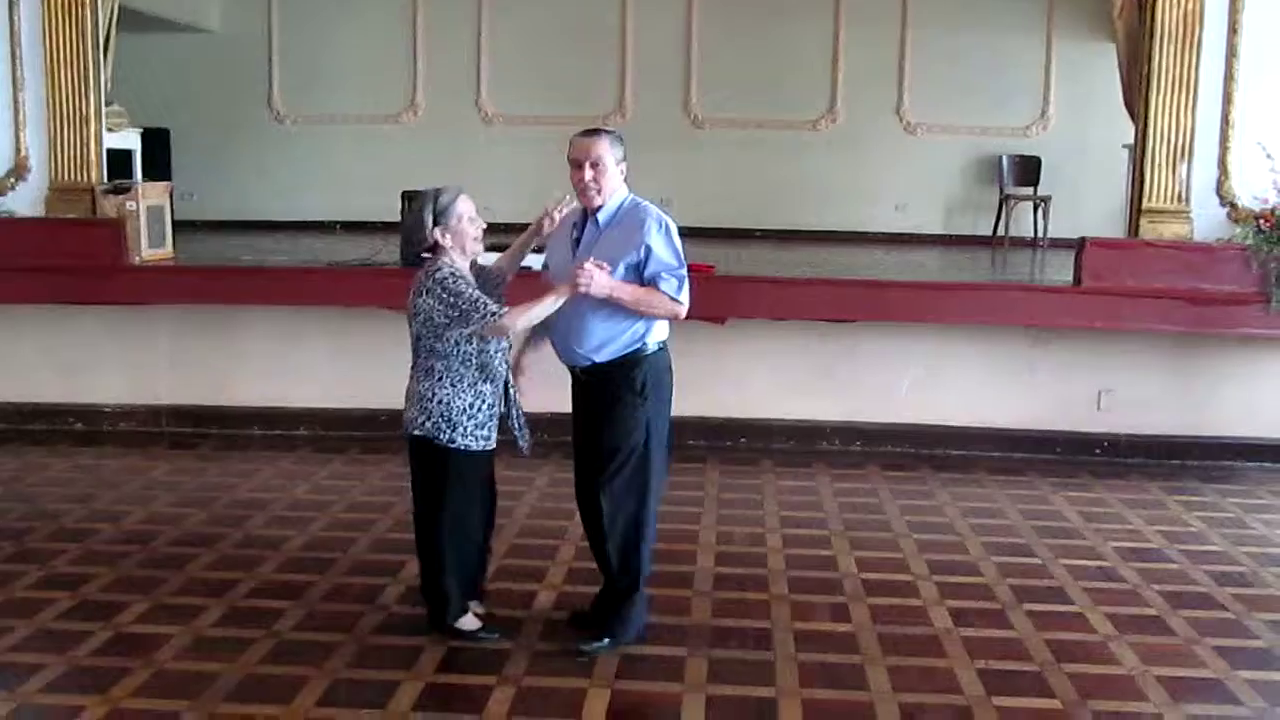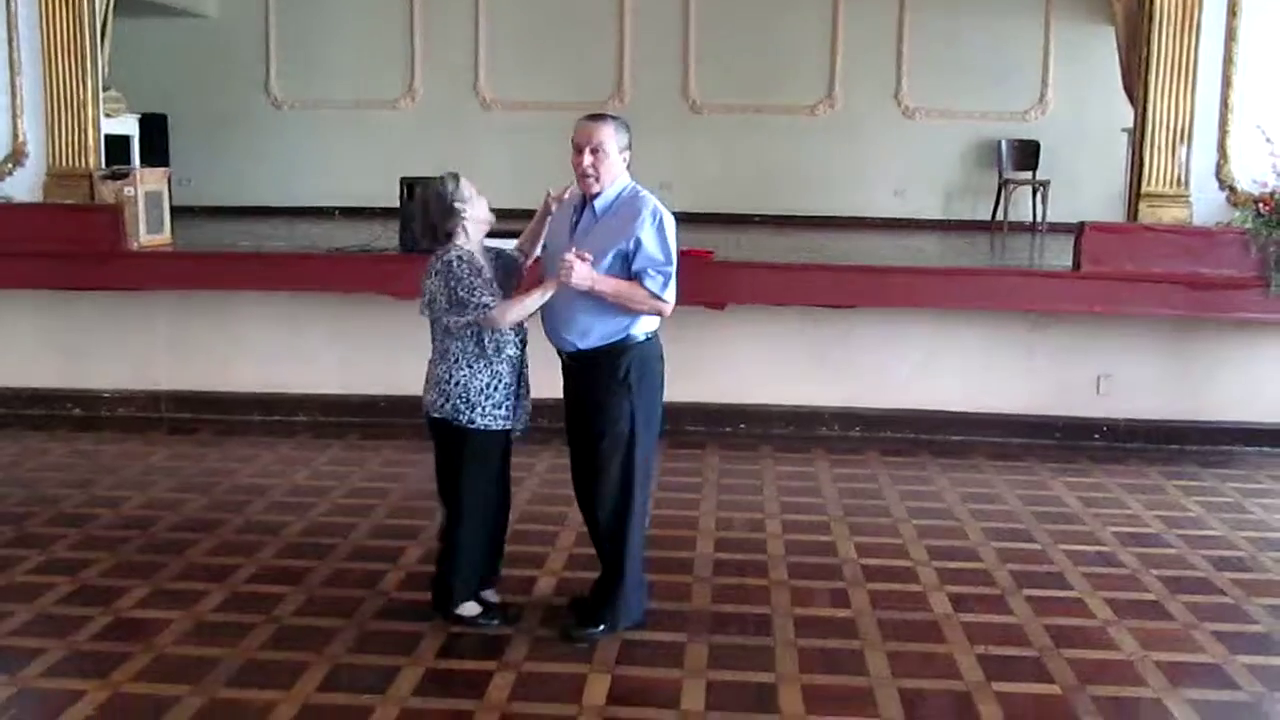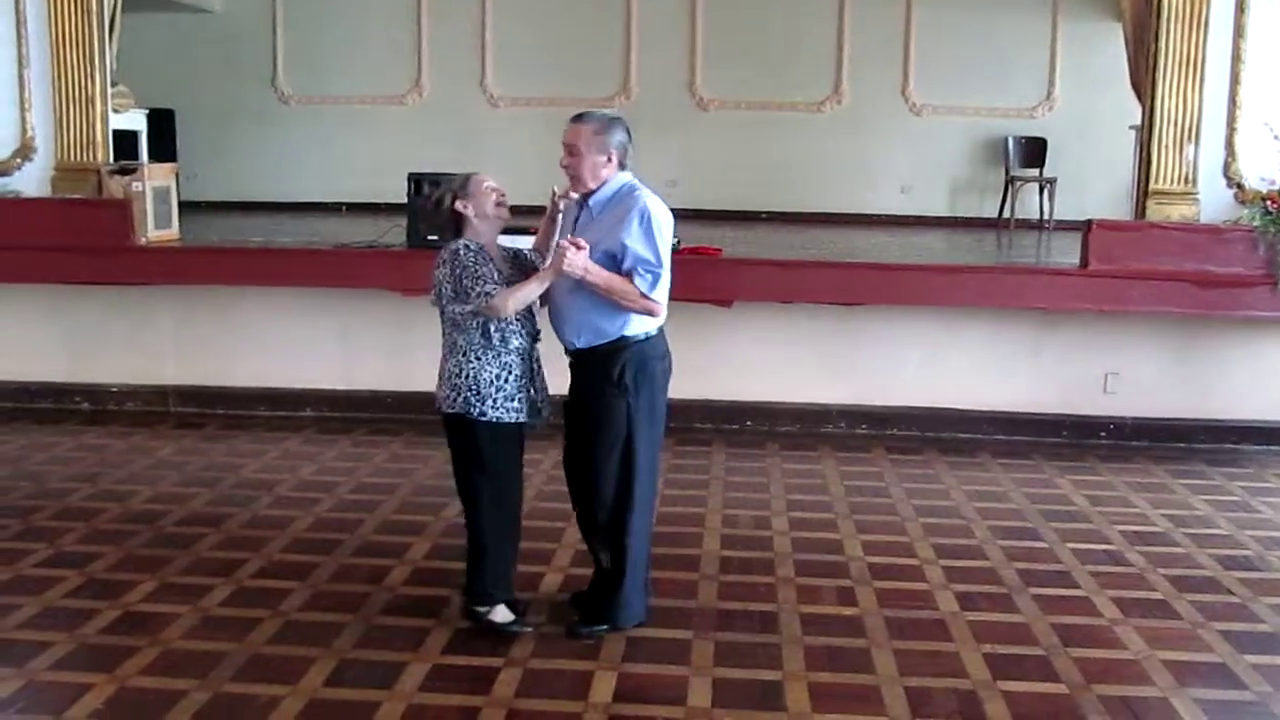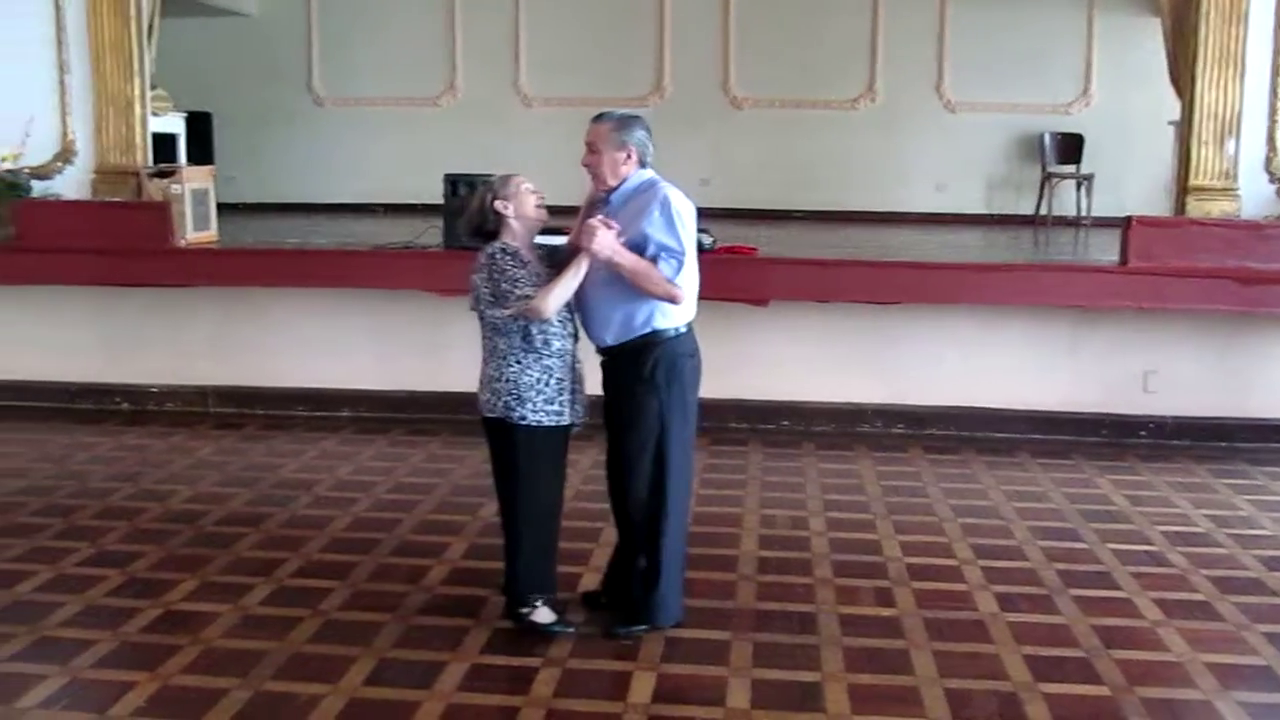
dt=0.3s
person 1, frame 1
left shoulder: (648, 224)
right shoulder: (564, 230)
left elbow: (675, 304)
right elbow: (554, 303)
left wrist: (608, 287)
right wrist: (524, 351)
left hip: (634, 376)
right hip: (586, 377)
left knee: (622, 496)
right knee: (591, 493)
left ankle: (624, 614)
right ankle: (612, 597)
person 1, frame 2
left shoulder: (645, 214)
right shoulder: (566, 212)
left elbow: (661, 301)
left wrist: (593, 282)
left hip: (624, 365)
right hip: (578, 363)
left knee: (617, 485)
right knee: (589, 483)
left ankle: (619, 604)
right ankle: (611, 585)
person 1, frame 3
left shoulder: (641, 210)
right shoulder: (582, 207)
left elbow: (653, 301)
left wrist: (587, 270)
left hip: (628, 362)
right hip: (590, 359)
left knee: (620, 484)
right knee: (583, 473)
left ankle: (622, 602)
right ankle: (607, 579)
person 1, frame 4
left shoulder: (661, 202)
right shoulder: (607, 207)
left elbow: (675, 288)
left wrist: (612, 252)
left hip: (658, 358)
right hip: (623, 357)
left knee: (655, 481)
right knee: (626, 477)
left ankle: (657, 602)
right ankle: (623, 583)
person 2, frame 1
left shoulder: (462, 274)
right shoulder: (441, 283)
left elbow: (497, 275)
right elbow: (507, 323)
left wrist: (534, 234)
right wrist: (568, 289)
left hip: (468, 420)
right hip: (447, 422)
left knee: (479, 509)
right knee: (451, 515)
left ankle: (465, 593)
right ankle: (448, 610)
person 2, frame 2
left shoulder: (486, 258)
right shoulder: (449, 263)
left elbow: (520, 260)
right elbow: (499, 317)
left wrist: (545, 215)
right wrist: (558, 282)
left hip: (492, 402)
right hip: (464, 406)
left knee: (493, 499)
right knee: (467, 501)
left ankle: (480, 584)
right ankle: (452, 594)
person 2, frame 3
left shoulder: (506, 255)
right shoulder: (459, 256)
left elbow: (535, 262)
right elbow: (501, 305)
left wrist: (553, 215)
right wrist: (559, 269)
left hip: (508, 397)
right hip: (477, 400)
left knee: (504, 496)
right knee: (490, 500)
left ankle: (494, 586)
right ankle: (483, 599)
person 2, frame 4
left shoulder: (537, 256)
right shoulder: (494, 260)
left elbow: (568, 267)
right elbow: (541, 306)
right wrist: (588, 255)
left hip: (549, 401)
right hip: (518, 404)
left knee: (544, 500)
right knee: (527, 502)
left ankle: (533, 587)
right ankle: (524, 599)
